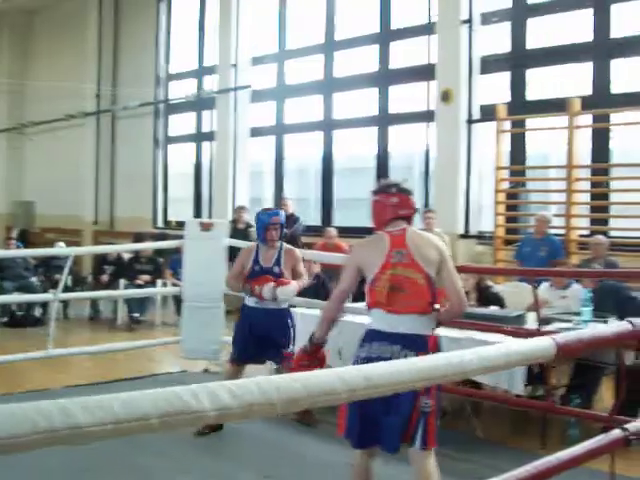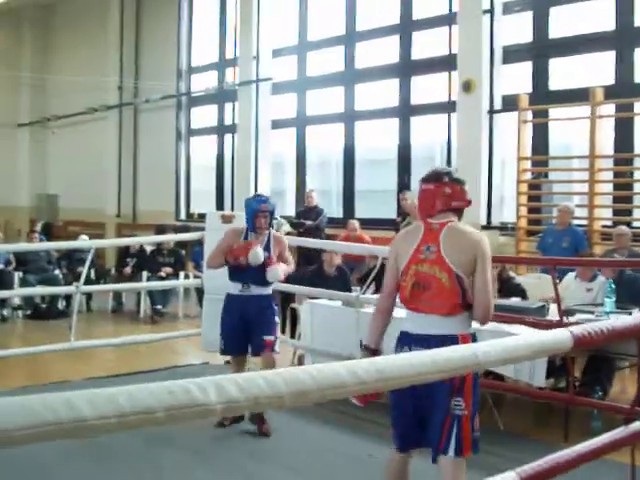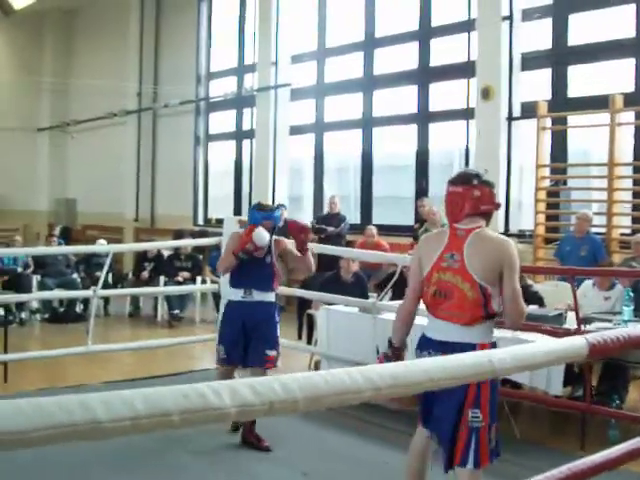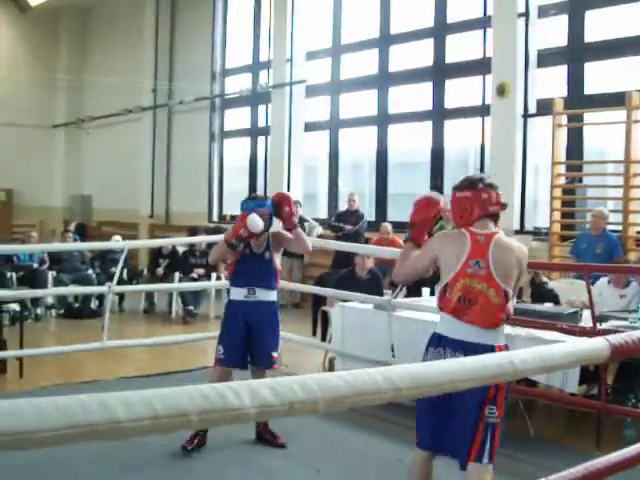
dt=0.3s
person 1, frame 1
left shoulder: (365, 248)
right shoulder: (433, 244)
left elbow: (334, 307)
right elbow: (459, 305)
left wrist: (314, 345)
left hip: (377, 345)
right hip: (419, 347)
left knee: (364, 446)
right knee: (422, 448)
person 1, frame 2
left shoulder: (403, 238)
right shoulder: (474, 240)
left elbow: (384, 305)
right elbow: (483, 313)
left wrist: (369, 353)
left hip: (409, 345)
right hip: (452, 348)
left knee: (404, 441)
right knee: (452, 453)
person 1, frame 3
left shoulder: (428, 242)
right shoulder: (501, 247)
left elbow: (408, 307)
right elbow: (515, 318)
left wrist: (394, 348)
left hip: (430, 349)
right hip: (472, 355)
left knee: (429, 427)
person 1, frame 4
left shoulder: (445, 242)
right shoulder: (516, 251)
left elbow: (400, 275)
left wrist: (415, 232)
left hip: (443, 350)
right hip: (487, 355)
left knee: (427, 444)
person 2, frame 1
left shoulder: (291, 253)
right shoulder: (248, 252)
left elbow: (303, 280)
right elbow: (230, 281)
left wrist: (292, 286)
right wrist: (250, 287)
left hip: (278, 315)
right hip: (251, 312)
left knee: (287, 366)
right knee: (235, 366)
person 2, frame 2
left shoulder: (277, 240)
right shoulder: (234, 234)
left elbow: (289, 264)
right elbow: (210, 262)
left wrist: (282, 269)
right wrist: (233, 257)
left hip: (263, 302)
right hip: (235, 301)
left knee: (268, 358)
right knee: (236, 359)
left ankle: (258, 412)
person 2, frame 3
left shoulder: (279, 244)
right shoulder: (237, 239)
left elbow: (307, 270)
right elbow: (221, 268)
left wrist: (303, 246)
right wrist: (245, 249)
left hip: (265, 311)
right hip: (236, 309)
left knee: (259, 371)
right knee: (225, 368)
left ankle: (249, 430)
person 2, frame 4
left shoulder: (276, 238)
right shoulder: (235, 237)
left elbow: (306, 248)
right elbow: (213, 259)
left wrist: (290, 221)
right wrist: (236, 236)
left hip: (266, 309)
right hip: (237, 307)
left knee: (261, 371)
right knee: (222, 369)
left ankle: (262, 428)
right ankle: (202, 429)
